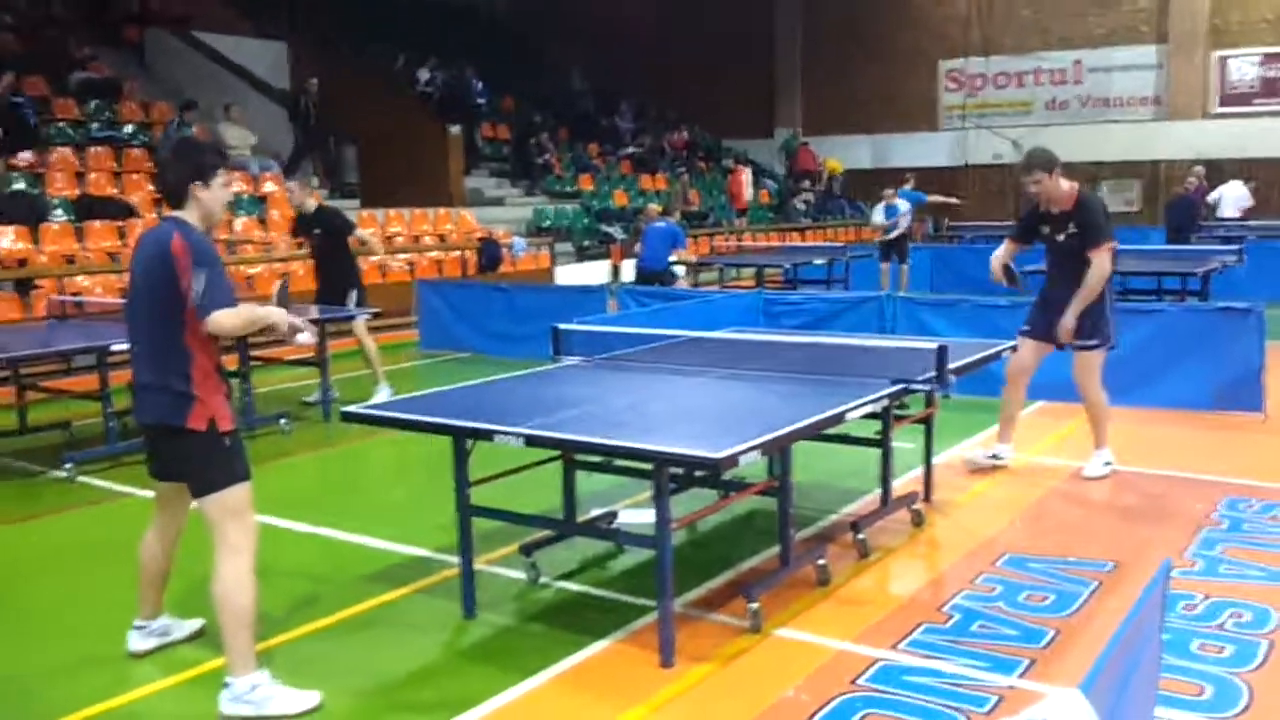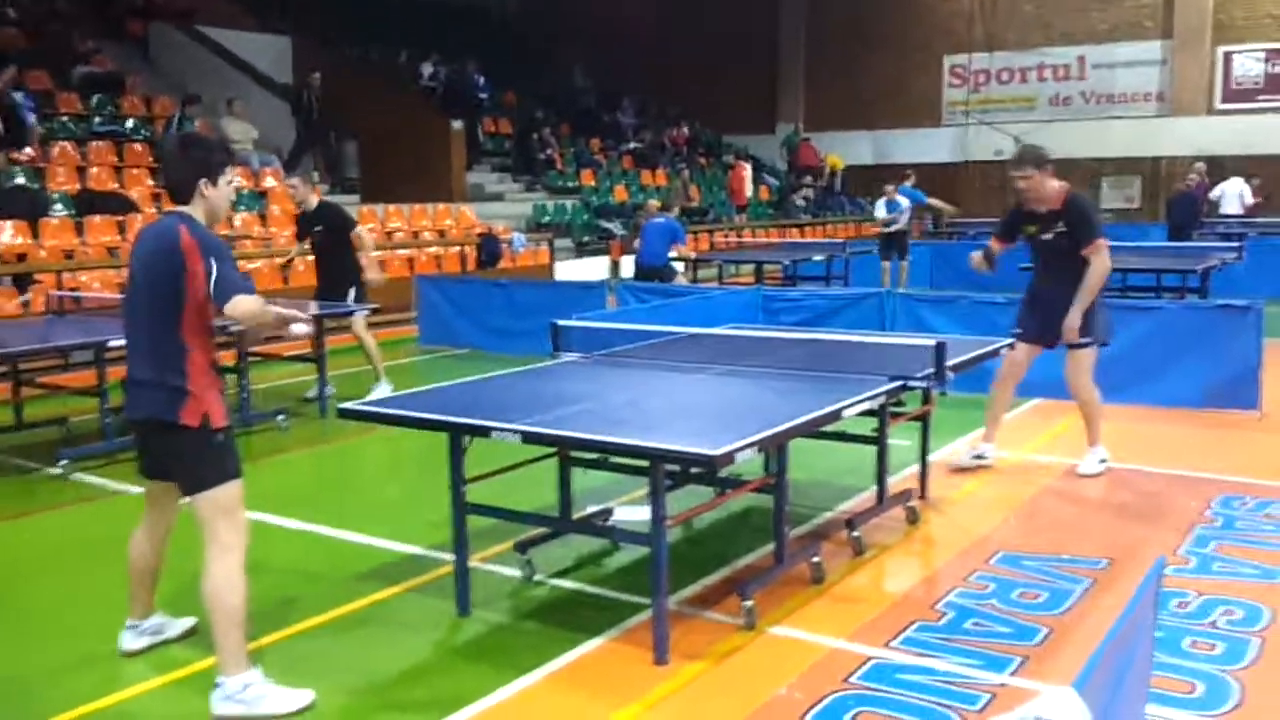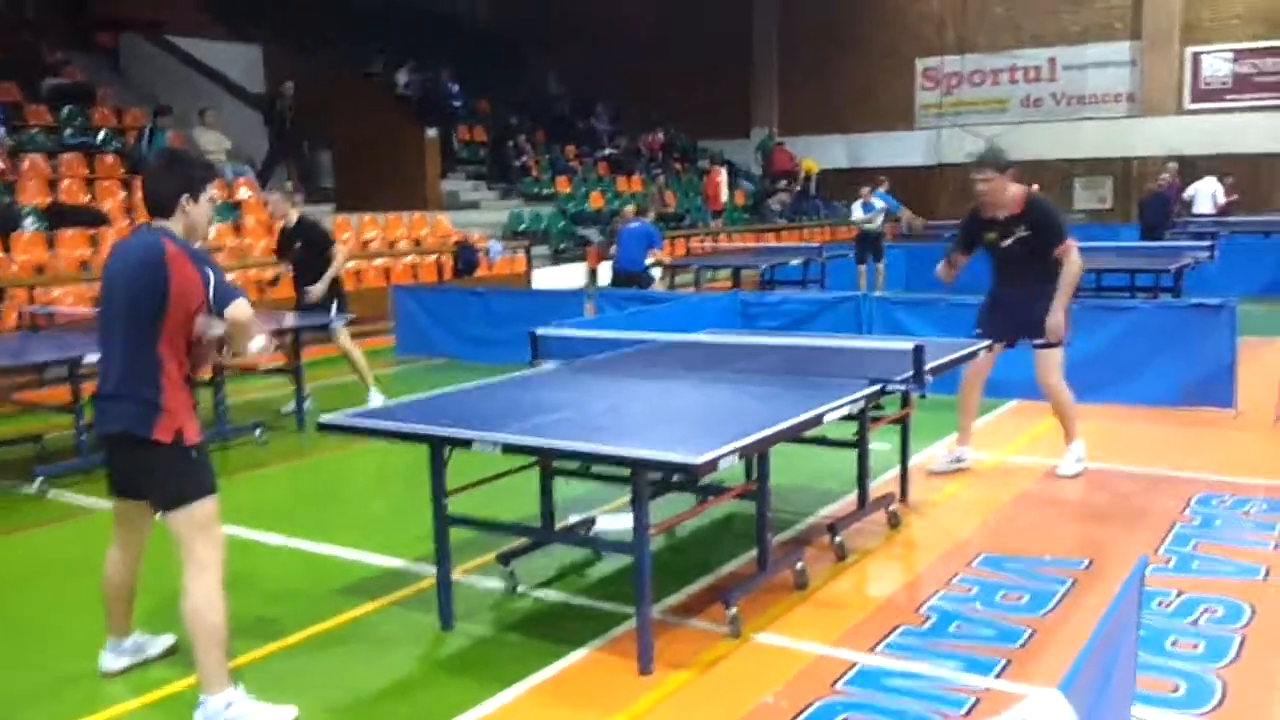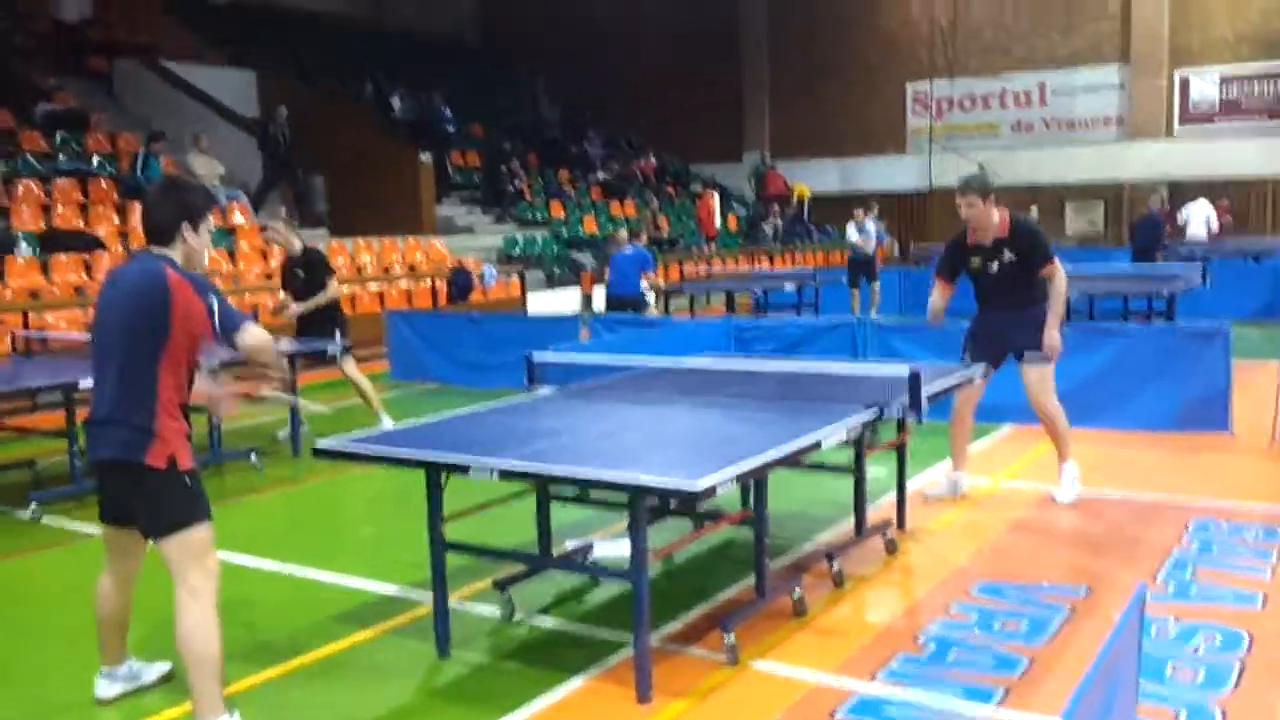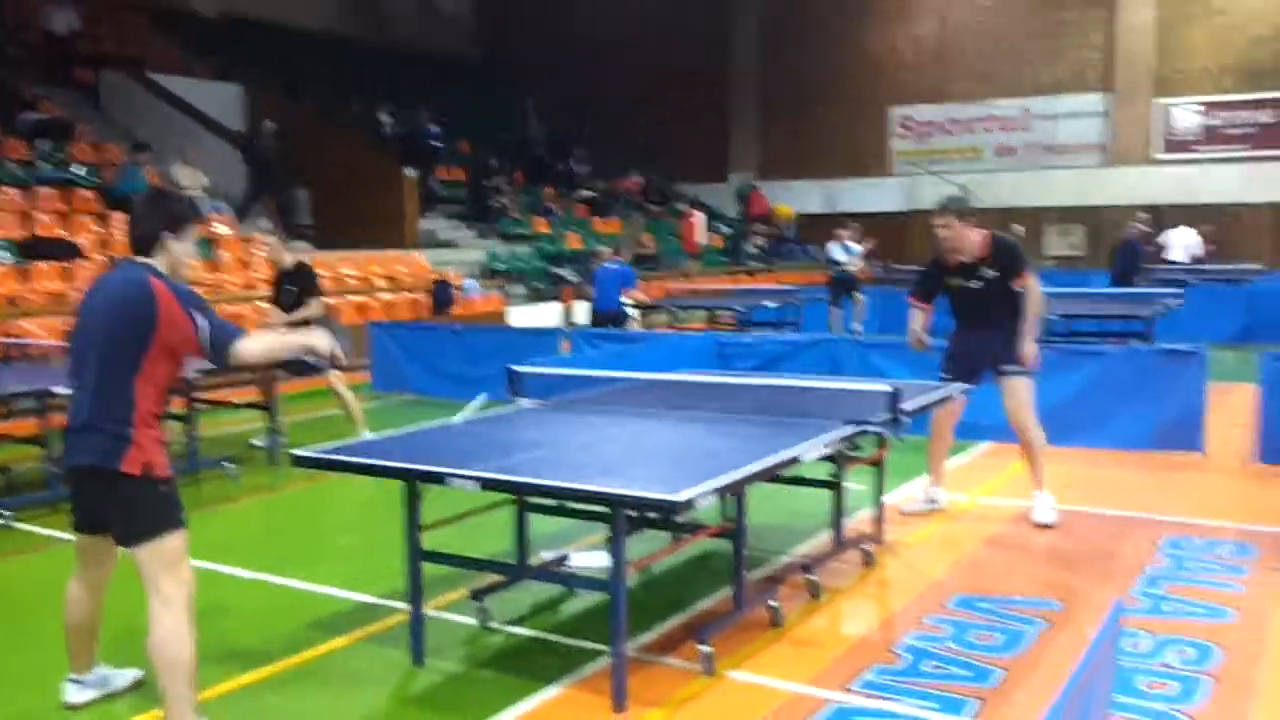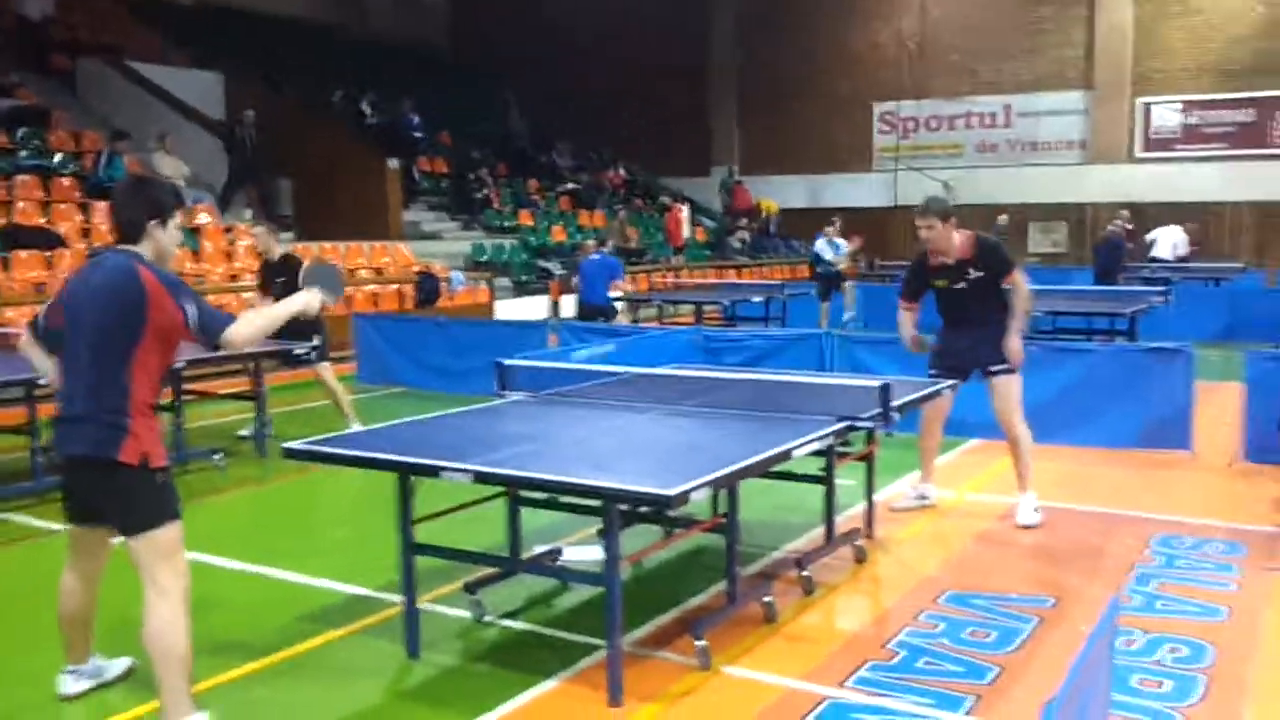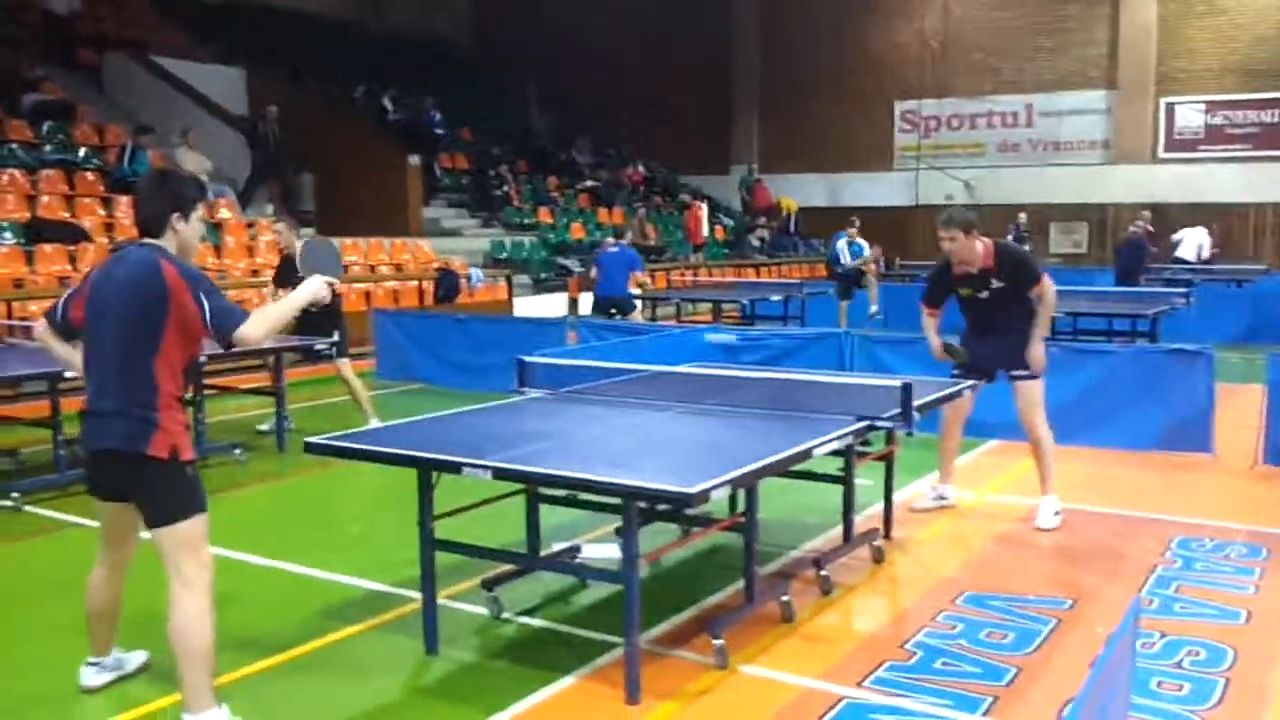
dt=0.1s
person 1, frame 1
left shoulder: (154, 240)
right shoulder: (189, 244)
right elbow: (220, 320)
left wrist: (267, 319)
right wrist: (268, 315)
left hip: (158, 403)
right hip: (195, 408)
left knee: (168, 512)
right knee: (238, 537)
left ankle: (147, 624)
person 1, frame 2
left shoulder: (154, 235)
right shoulder: (194, 238)
right elbow: (241, 307)
left wrist: (270, 314)
right wrist: (267, 317)
left hip: (146, 398)
right hip: (186, 405)
left knee: (157, 512)
right knee: (227, 537)
left ankle: (140, 624)
person 1, frame 3
left shoulder: (127, 250)
right shoulder: (178, 253)
right elbow: (237, 313)
left wrist: (209, 344)
right wrist: (245, 340)
left hip: (117, 414)
right hip: (160, 421)
left knee: (128, 531)
right knee: (204, 554)
left ankle: (119, 644)
person 1, frame 4
left shoulder: (122, 279)
right shoulder: (178, 283)
right elbow: (253, 340)
left wrist: (198, 389)
right wrist: (273, 358)
left hip: (106, 441)
right hip: (152, 451)
left knee: (121, 563)
right knee: (198, 584)
left ankle: (117, 670)
person 1, frame 5
left shoulder: (102, 288)
right shoulder: (163, 293)
left elbow: (94, 367)
right elbow: (242, 350)
right wrist: (306, 339)
left hip: (84, 448)
right hip: (130, 456)
left knee: (90, 568)
right knee: (171, 591)
left ankle: (83, 676)
person 1, frame 6
left shoulder: (82, 279)
right shoulder: (153, 282)
left elbow: (32, 342)
right elbow: (236, 333)
right wrist: (295, 306)
left hip: (76, 440)
right hip: (125, 447)
left knee: (83, 561)
right knee: (168, 582)
left ankle: (79, 668)
person 1, frame 7
left shoulder: (106, 272)
right shoulder: (174, 274)
left elbow: (48, 331)
right elbow: (247, 332)
right wrist: (302, 296)
left hip: (103, 433)
right hip: (152, 440)
left knee: (113, 551)
right knee: (192, 575)
left ankle: (100, 659)
person 2, frame 1
left shoulder: (1089, 207)
right shoulder: (1037, 212)
left elbow: (1102, 266)
right elbow: (1012, 244)
left wrist: (1072, 313)
right wrist: (998, 260)
left hip: (1087, 301)
right hip: (1052, 296)
left knee: (1087, 383)
right knee: (1017, 370)
left ankle: (1102, 452)
right ankle: (1001, 447)
person 2, frame 2
left shoulder: (1076, 206)
right shoulder: (1019, 210)
left elbow: (1101, 262)
right elbow: (996, 245)
left wrist: (1076, 312)
right wrist: (982, 257)
left hip: (1077, 300)
right hip: (1039, 296)
left knee: (1079, 383)
right knee: (1006, 371)
left ankle: (1097, 449)
right ankle: (985, 447)
person 2, frame 3
left shoulder: (1039, 209)
right shoulder: (977, 217)
left elbow: (1072, 260)
right elbow: (957, 258)
left wrist: (1057, 310)
right wrist: (947, 268)
left hip: (1043, 298)
right hip: (1002, 298)
left knee: (1049, 380)
right knee: (972, 373)
left ankle: (1074, 445)
right ankle: (961, 450)
person 2, frame 4
left shoulder: (1024, 231)
right shoulder: (959, 245)
left elbow: (1057, 276)
right elbow: (942, 288)
left wrist: (1052, 327)
right wrist: (935, 306)
left hip: (1030, 319)
right hip: (987, 322)
left knee: (1042, 400)
right knee: (963, 400)
left ankle: (1068, 465)
right ankle: (957, 476)
person 2, frame 5
left shoulder: (1002, 248)
right shoulder: (938, 265)
left elbow: (1032, 288)
right elbow: (919, 308)
left wrist: (1027, 337)
right wrist: (917, 331)
left hip: (1006, 336)
right hip: (966, 339)
left knee: (1022, 416)
right knee: (942, 416)
left ankle: (1042, 494)
right ankle: (934, 491)
person 2, frame 6
left shoulder: (986, 248)
right shoulder: (921, 265)
left elbow: (1020, 286)
right elbow: (906, 307)
left wrist: (1014, 334)
right wrist: (908, 331)
left hip: (995, 334)
right hip: (953, 337)
left knee: (1009, 416)
right knee: (931, 412)
left ankle: (1027, 495)
right ankle: (925, 488)
person 2, frame 7
left shoulder: (1010, 256)
right shoulder: (943, 272)
left elbow: (1047, 293)
right elbow: (929, 312)
left wrist: (1037, 342)
right wrist: (934, 341)
left hip: (1019, 338)
right hip: (977, 340)
left knee: (1033, 419)
right knee: (952, 413)
left ankle: (1049, 499)
right ankle: (944, 488)
person 3, frame 1
left shoulder: (330, 215)
right shoulder: (301, 219)
left elbow: (362, 235)
right elbow: (297, 238)
left hip: (348, 282)
right hip: (326, 285)
left knee: (359, 332)
left ankle: (383, 386)
person 3, frame 2
left shoulder: (331, 211)
right shoulder: (303, 217)
left elbow: (362, 235)
left wrist: (370, 266)
right wrist: (291, 257)
left hip: (348, 277)
right hip: (326, 281)
left knee: (358, 329)
left ankle: (382, 382)
right ankle: (324, 384)
person 3, frame 3
left shoulder: (311, 228)
right shoulder: (284, 235)
left elbow: (339, 255)
left wrist: (322, 284)
left hip: (328, 294)
right hip: (305, 298)
left knee: (343, 342)
left ankle: (374, 392)
person 3, frame 4
left shoulder: (314, 257)
right shoulder: (288, 264)
left elbow: (333, 290)
left wrist: (302, 307)
right wrist: (287, 308)
left hip: (329, 324)
right hip: (307, 327)
left knee: (348, 370)
left ankle: (384, 419)
person 3, frame 5
left shoulder: (304, 272)
right shoulder: (280, 278)
left elbow: (317, 309)
left wrist: (285, 319)
right wrist: (274, 320)
left knee: (334, 382)
right knee: (265, 378)
left ankle: (364, 433)
person 3, frame 6
left shoulder: (293, 264)
right shoulder: (266, 268)
right elbow: (264, 297)
right wrist: (262, 308)
left hip: (309, 328)
right hip: (285, 329)
left knee: (324, 375)
left ankle: (354, 425)
person 3, frame 7
right shoulder: (285, 262)
right elbow: (276, 287)
left hip: (329, 322)
right hip: (305, 323)
left knee: (344, 370)
left ankle: (373, 421)
right ankle: (282, 416)
